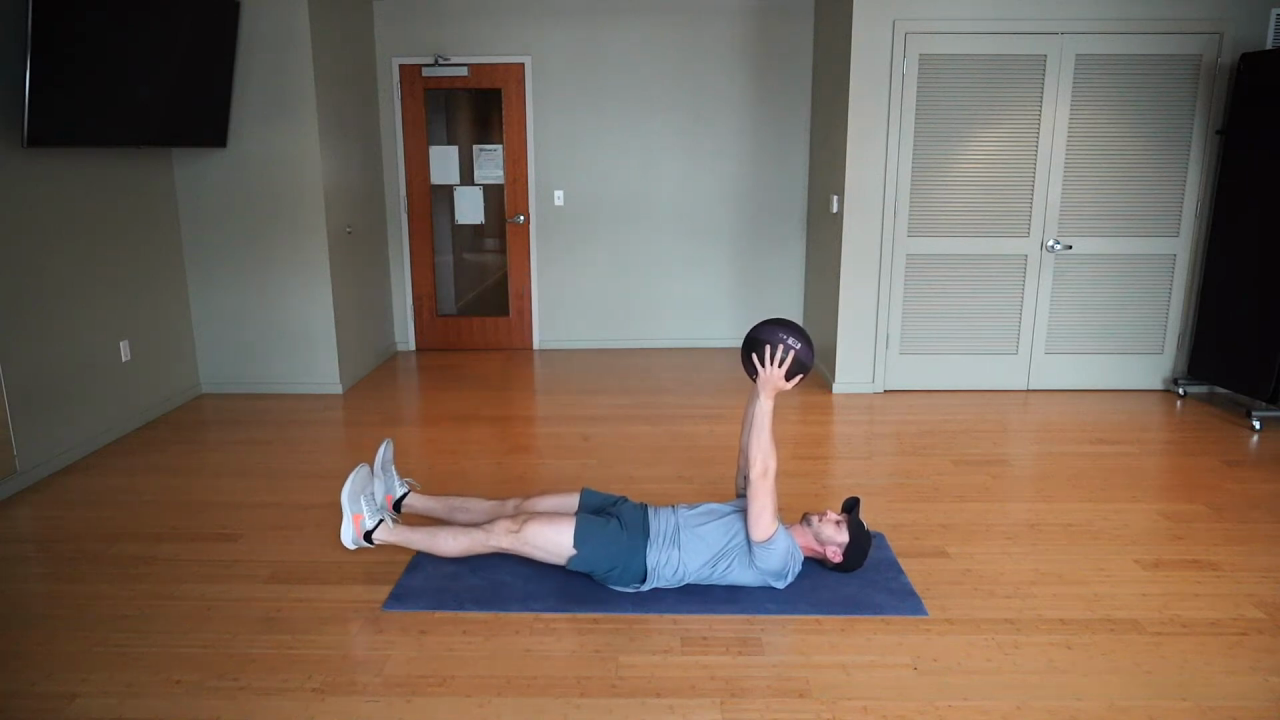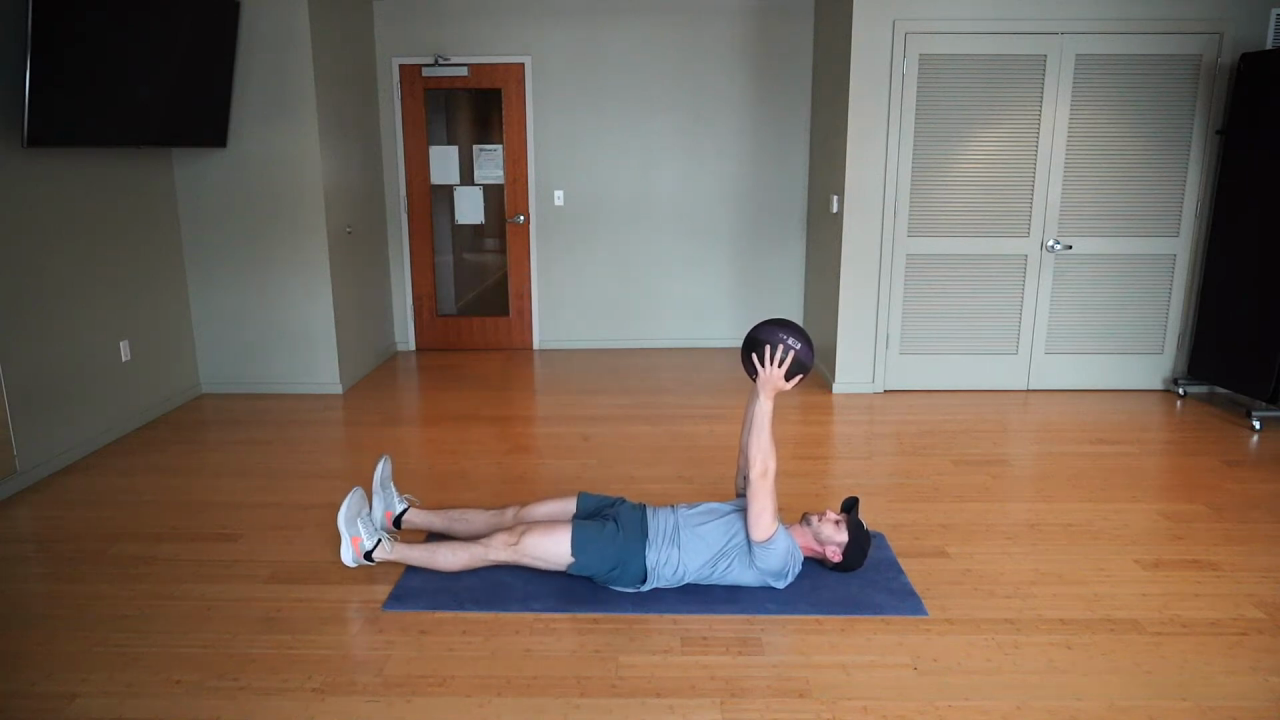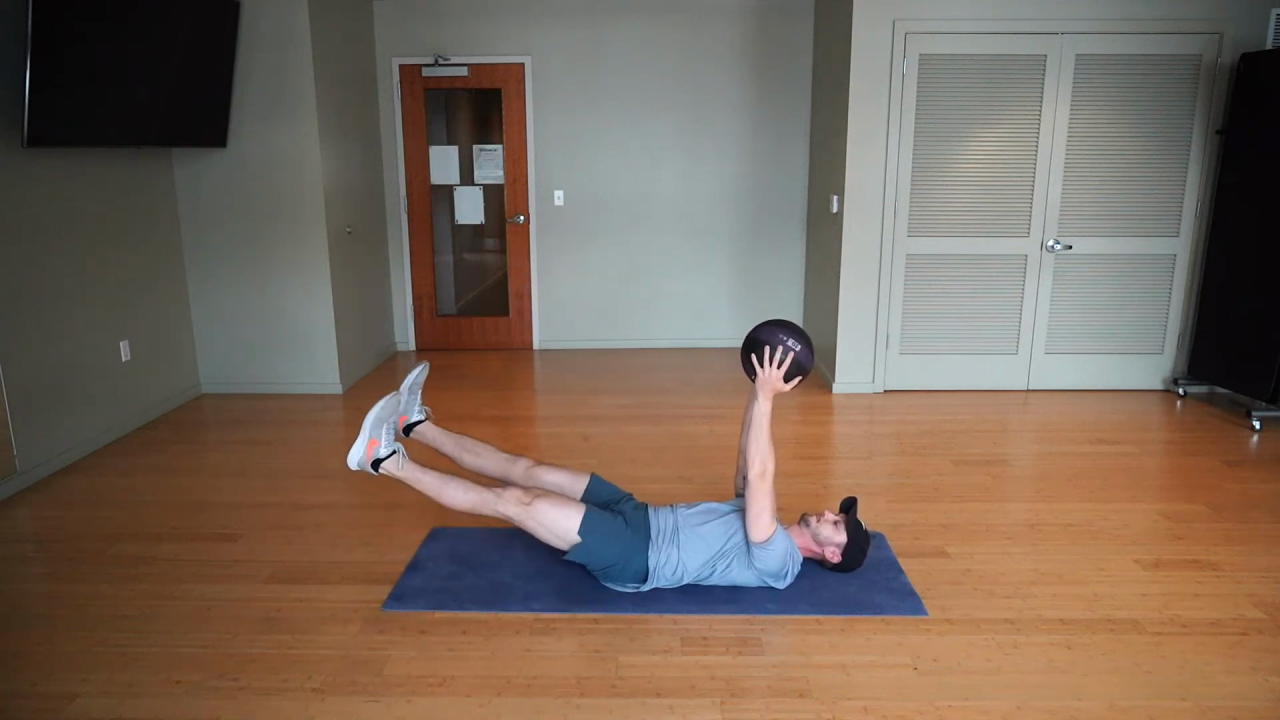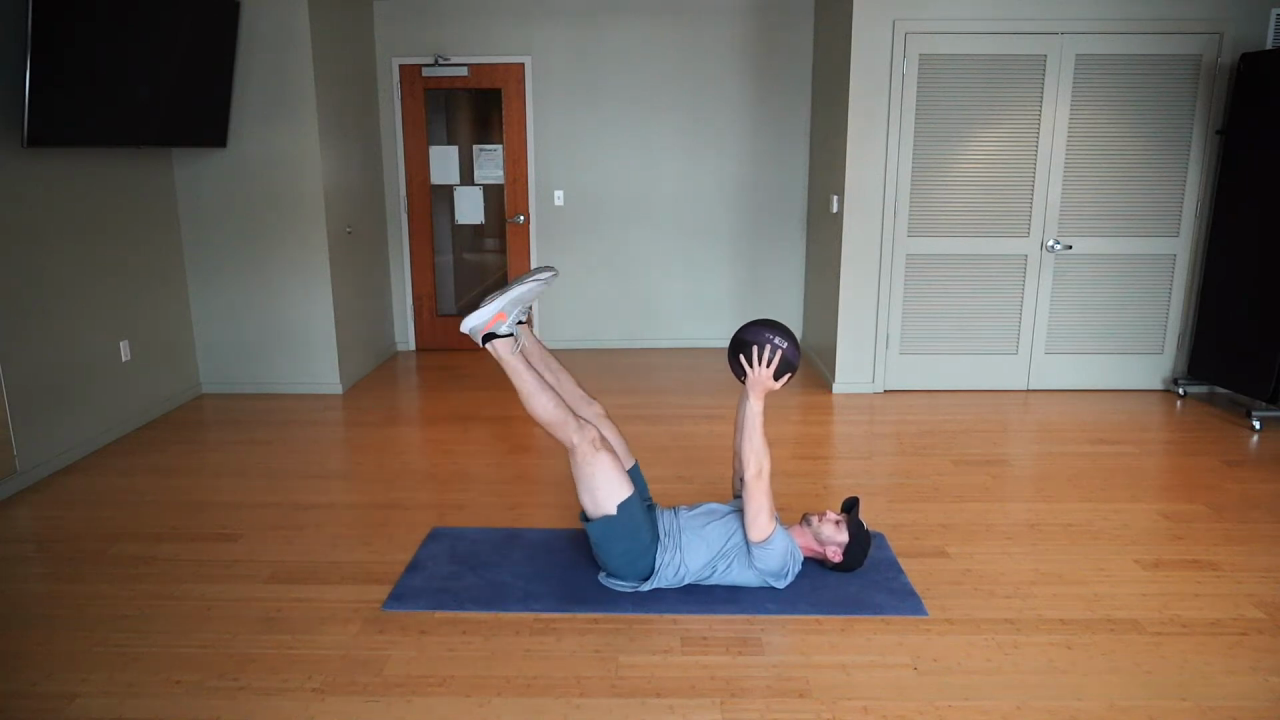
dt=0.5s
person 1, frame 1
left shoulder: (777, 560)
right shoulder: (768, 528)
left elbow: (761, 476)
right elbow: (747, 467)
left wrist: (767, 397)
right wrist: (758, 393)
left hip: (633, 555)
right hip: (638, 520)
left knee: (505, 533)
right knee: (516, 508)
left ankle: (378, 530)
right ankle: (404, 500)
person 1, frame 2
left shoulder: (777, 560)
right shoulder: (765, 527)
left elbow: (761, 476)
right elbow: (747, 470)
left wrist: (767, 398)
right wrist: (759, 395)
left hip: (633, 556)
right hip: (636, 521)
left knee: (503, 546)
right knee: (514, 516)
left ankle: (378, 549)
right ankle: (403, 514)
person 1, frame 3
left shoulder: (777, 561)
right shoulder: (767, 529)
left elbow: (761, 477)
right elbow: (747, 470)
left wrist: (765, 398)
right wrist: (758, 395)
left hip: (633, 555)
right hip: (638, 520)
left knee: (516, 502)
right knee: (527, 471)
left ankle: (389, 459)
right ankle: (419, 425)
person 1, frame 4
left shoulder: (777, 560)
right shoulder: (769, 531)
left elbow: (755, 478)
right elbow: (745, 478)
left wrist: (756, 398)
right wrist: (751, 391)
left hip: (635, 560)
right hip: (648, 527)
left knee: (582, 435)
right knee: (591, 419)
left ankle: (498, 337)
right ankle: (514, 333)
